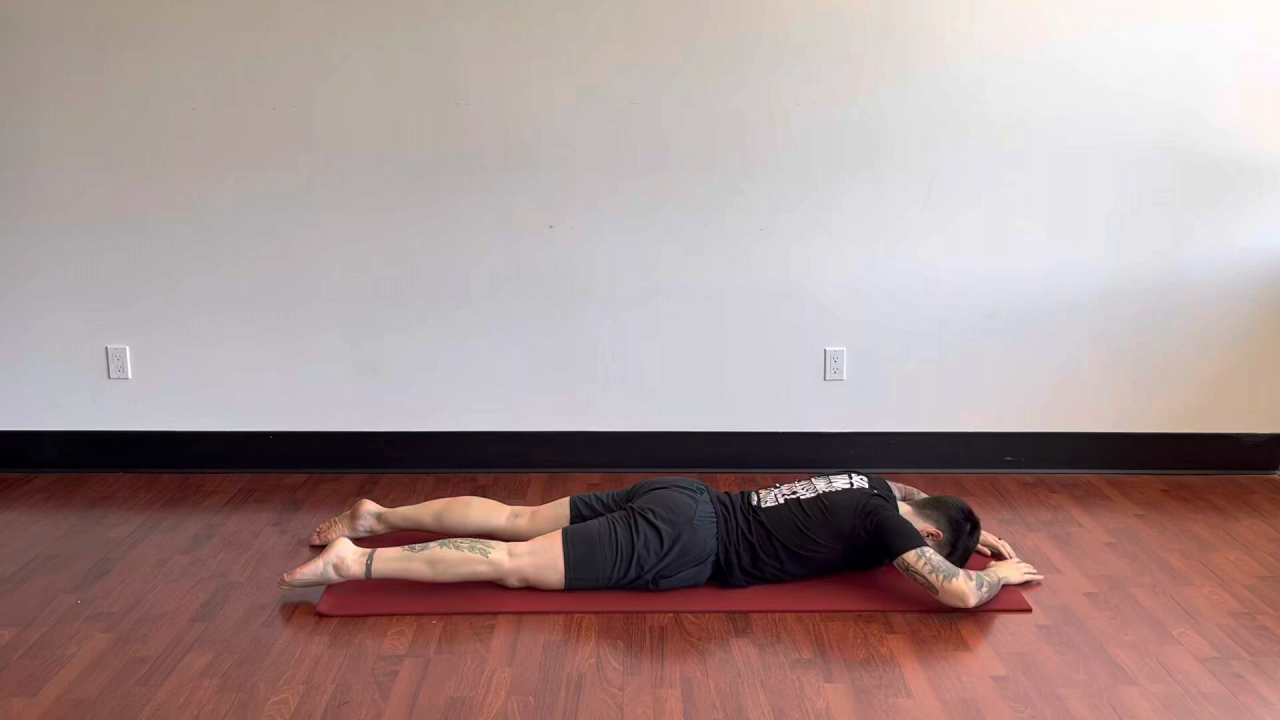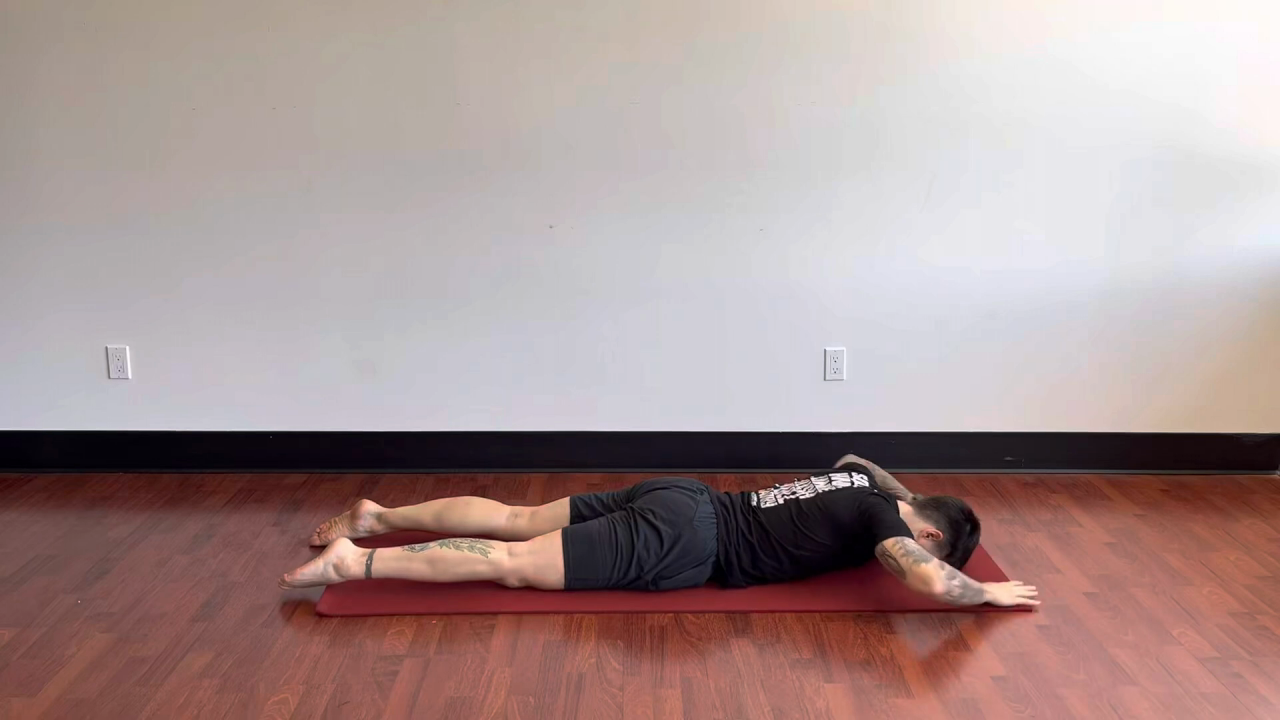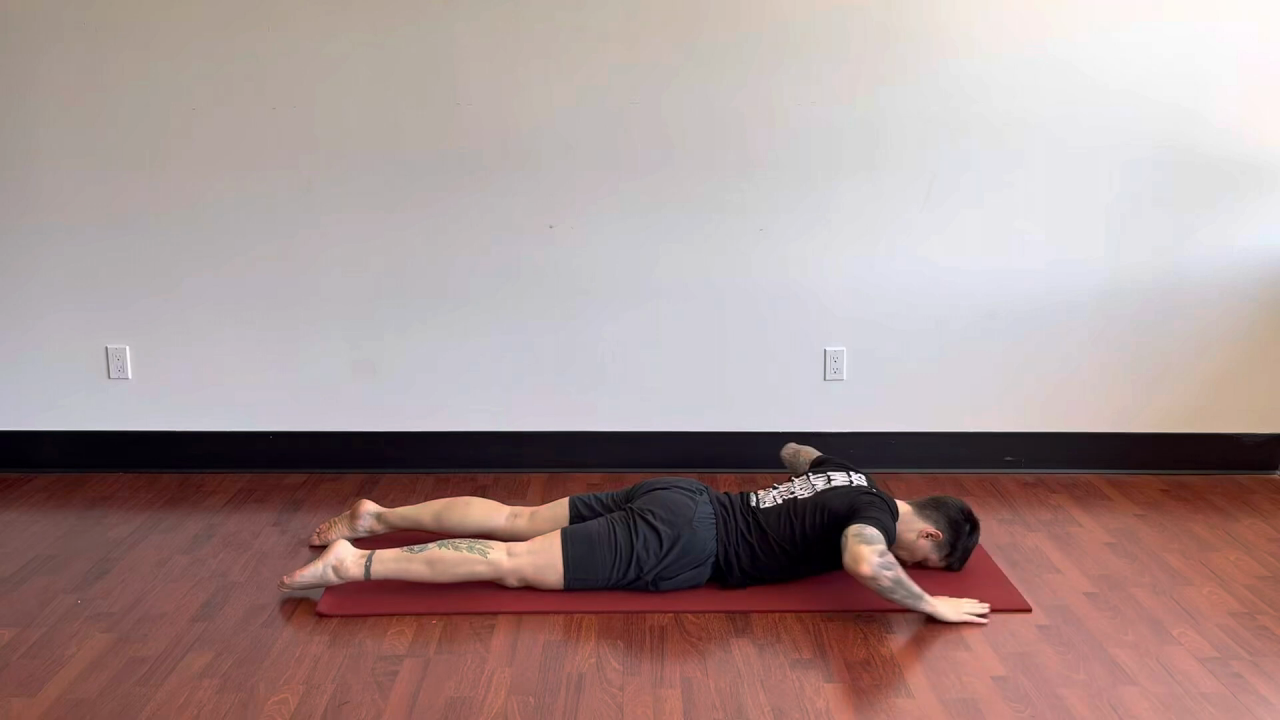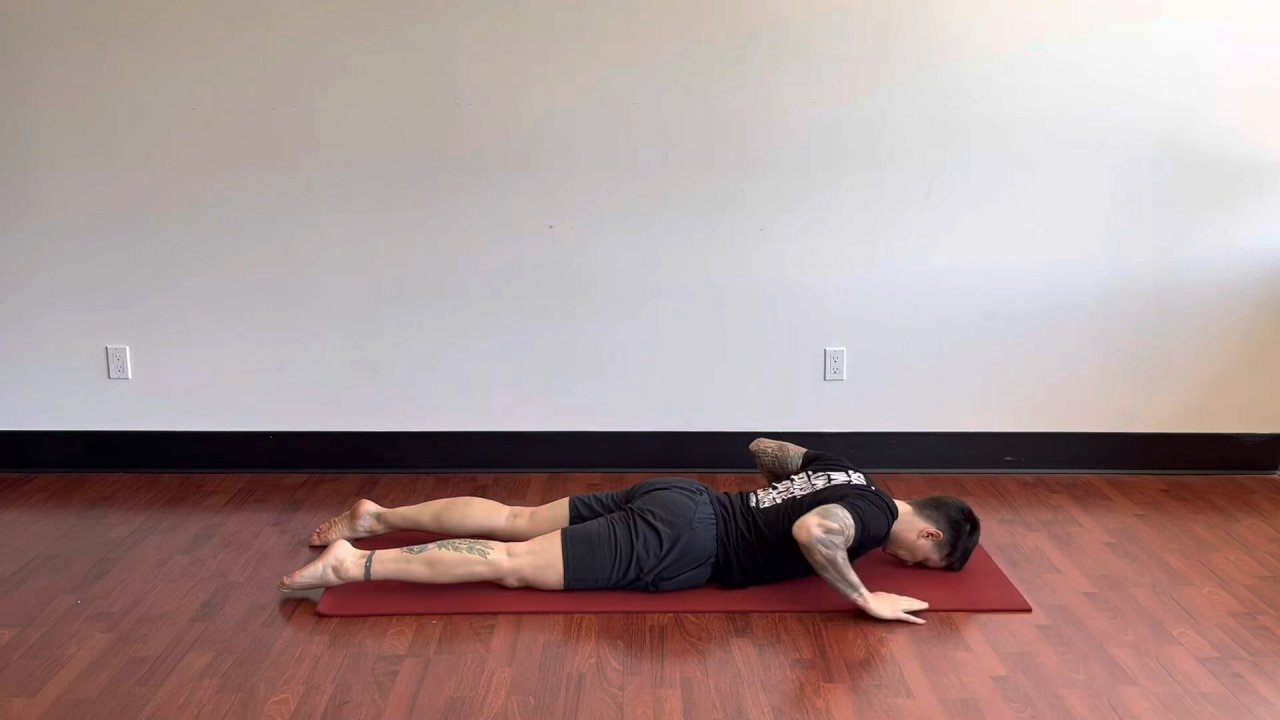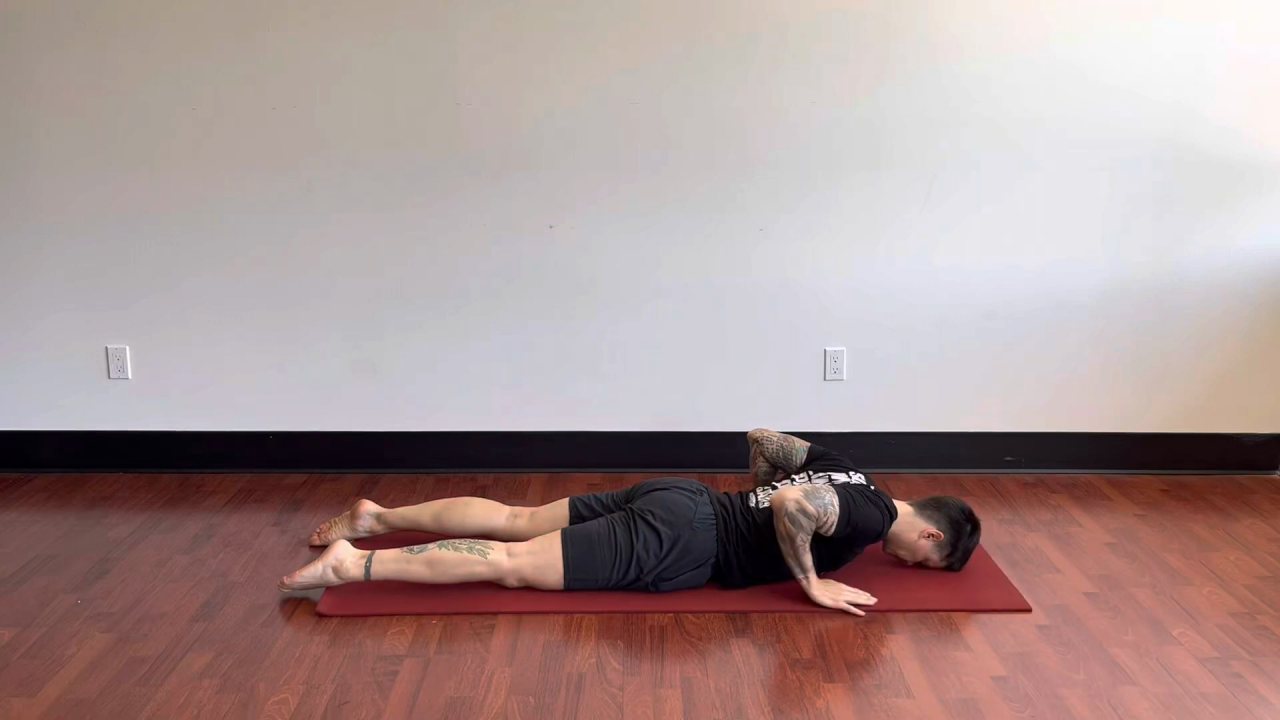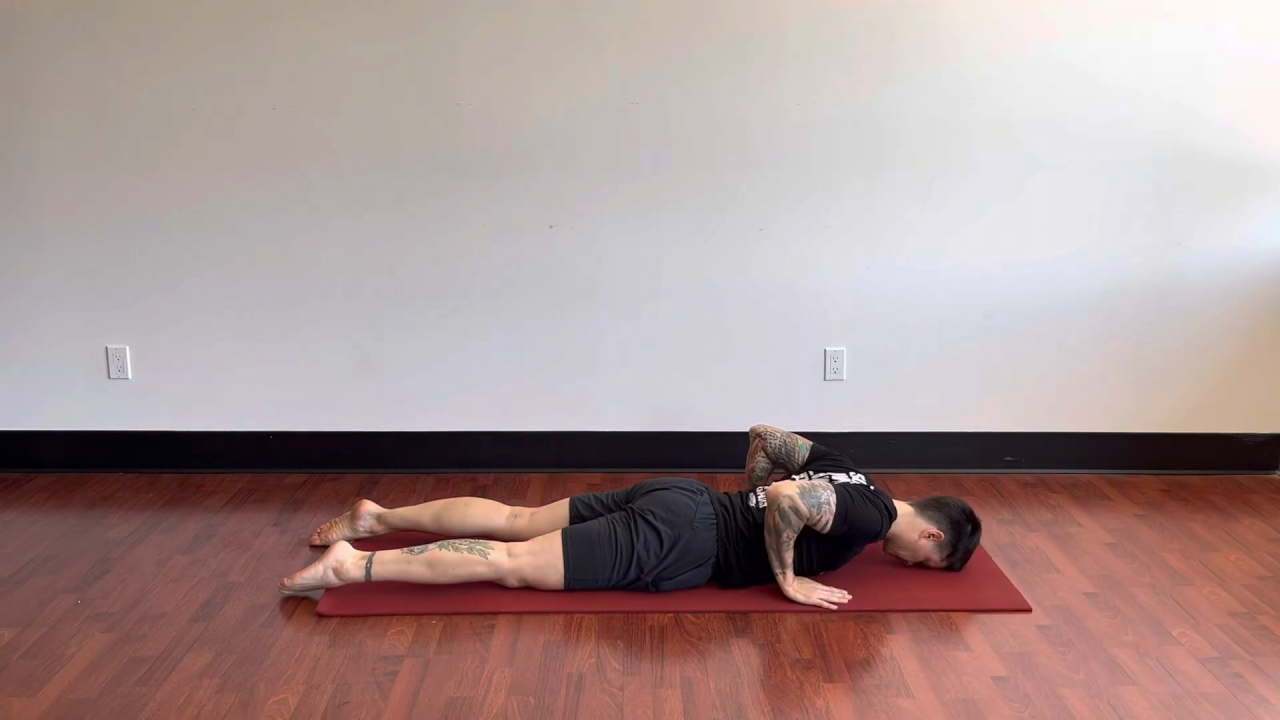
dt=0.2s
person 1, frame 1
left shoulder: (868, 484)
right shoulder: (883, 520)
right elbow: (960, 591)
left wrist: (975, 532)
right wrist: (1002, 576)
left hip: (681, 501)
right hip: (682, 542)
left knee: (514, 522)
right knee: (514, 565)
left ankle: (377, 516)
right ankle: (356, 561)
person 1, frame 2
left shoulder: (867, 484)
right shoulder: (883, 515)
right elbow: (927, 582)
left wrist: (906, 496)
right wrist: (989, 594)
left hip: (677, 500)
right hip: (679, 541)
left knee: (515, 520)
right knee: (513, 565)
left ankle: (378, 516)
right ankle: (356, 561)
person 1, frame 3
left shoulder: (852, 476)
right shoulder: (877, 515)
left elbow: (792, 450)
right elbow: (857, 559)
right wrist: (928, 605)
left hip: (674, 500)
right hip: (677, 542)
left knee: (515, 520)
right knee: (513, 565)
left ankle: (376, 516)
right ankle: (353, 563)
person 1, frame 4
left shoulder: (845, 470)
right shoulder: (873, 515)
left elbow: (763, 446)
right elbow: (808, 530)
right wrist: (860, 595)
left hip: (676, 500)
right hip: (676, 543)
left knee: (514, 521)
right knee: (511, 566)
left ankle: (375, 515)
right ankle: (351, 563)
person 1, frame 5
left shoulder: (845, 471)
right shoulder: (869, 514)
left elbow: (762, 438)
right elbow: (790, 500)
right wrist: (808, 579)
left hip: (676, 500)
right hip: (676, 542)
left knee: (514, 523)
right knee: (512, 565)
left ankle: (375, 516)
right ankle: (353, 565)
person 1, frame 6
left shoulder: (845, 472)
right shoulder: (868, 513)
left elbow: (763, 434)
right elbow: (787, 498)
right wrist: (785, 578)
left hip: (675, 499)
right hip: (676, 542)
left knee: (514, 522)
right knee: (513, 565)
left ankle: (376, 517)
right ankle: (353, 565)
